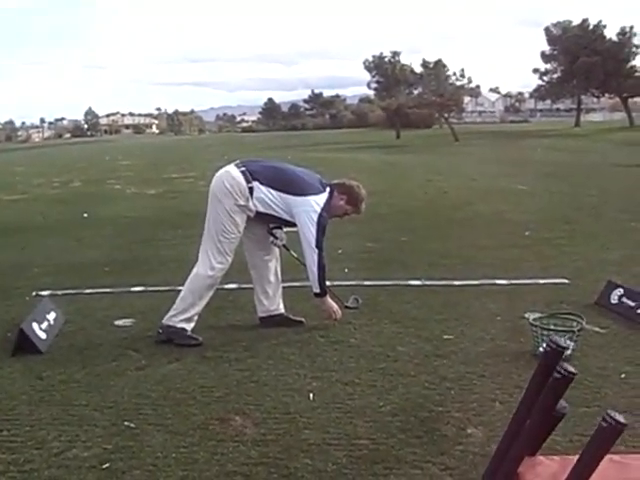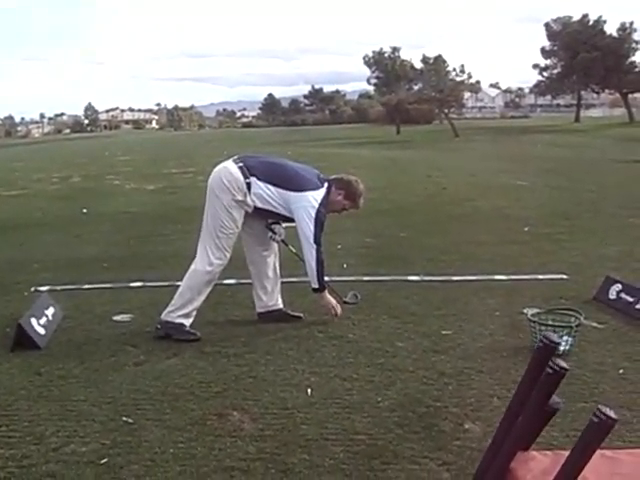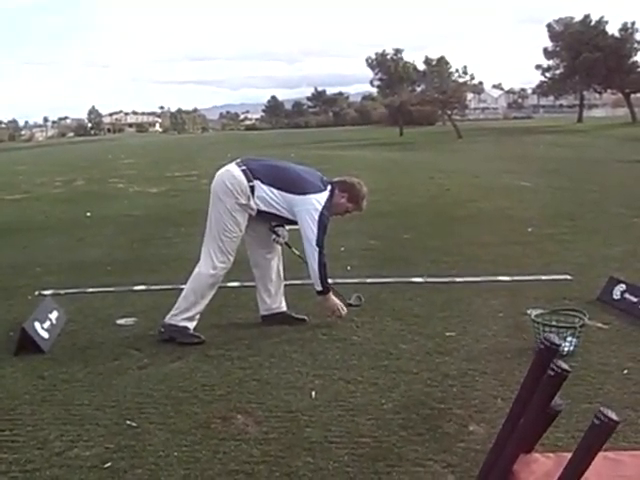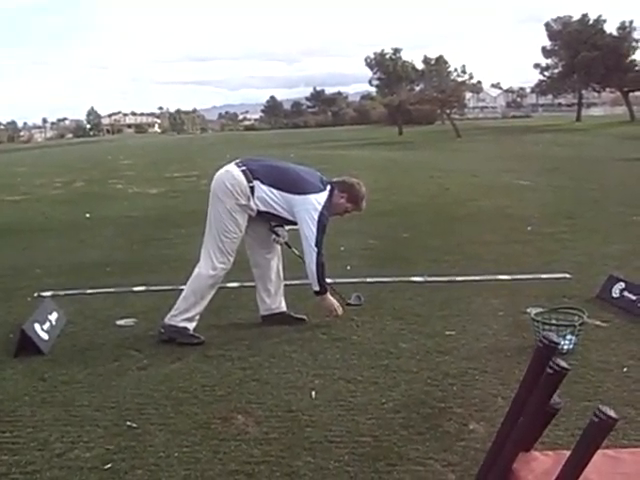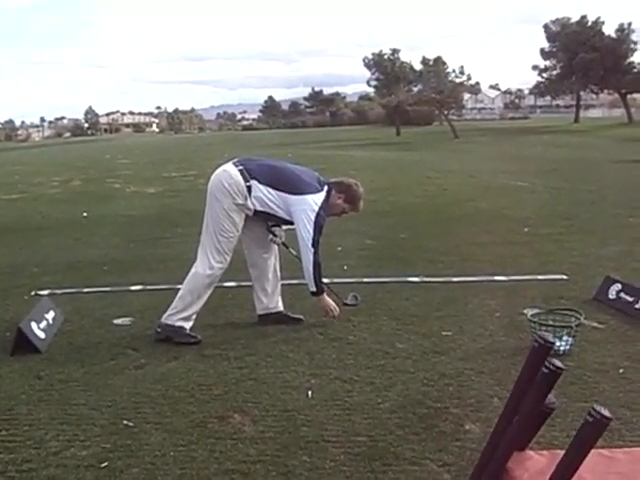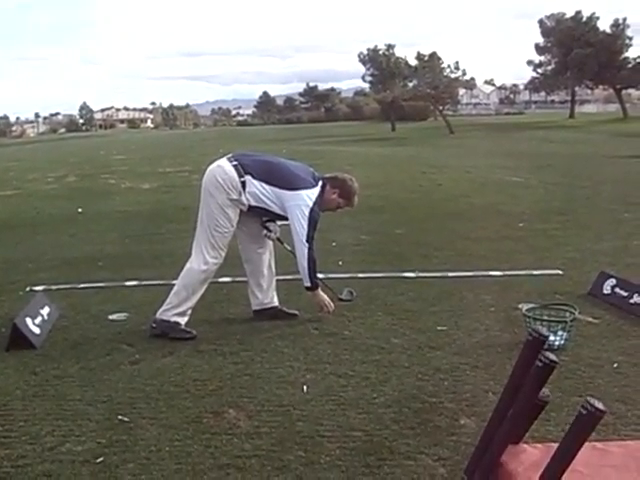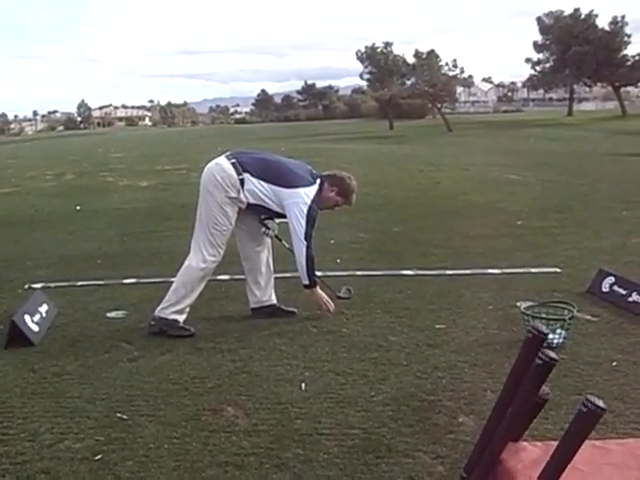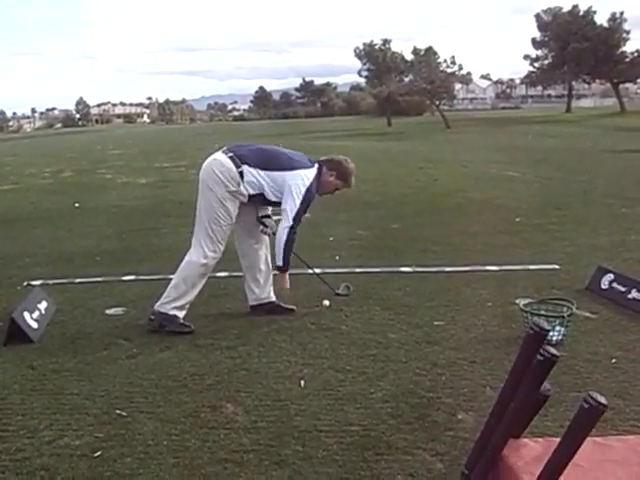
dt=0.3s
person 1, frame 1
left shoulder: (320, 187)
right shoulder: (315, 205)
right elbow: (314, 252)
left wrist: (276, 227)
right wrist: (323, 297)
left hip: (238, 182)
right hip: (234, 187)
left knee: (265, 250)
right knee: (216, 262)
left ankle: (271, 312)
right ankle: (174, 325)
person 1, frame 2
left shoulder: (318, 183)
right shoulder: (313, 201)
right elbow: (312, 248)
left wrist: (274, 222)
right wrist: (322, 292)
left hip: (236, 176)
right hip: (232, 183)
left knee: (263, 246)
right knee: (214, 258)
left ankle: (269, 307)
right ankle: (173, 321)
person 1, frame 3
left shoulder: (321, 184)
right shoulder: (316, 203)
right elbow: (315, 251)
left wrist: (277, 225)
right wrist: (326, 295)
left hip: (238, 180)
right hip: (235, 186)
left knee: (267, 248)
right knee: (217, 261)
left ankle: (273, 309)
right ankle: (176, 323)
person 1, frame 4
left shoulder: (320, 185)
right shoulder: (316, 204)
right elbow: (313, 251)
left wrist: (278, 225)
right wrist: (323, 294)
left hip: (238, 180)
right hip: (235, 187)
left knee: (267, 248)
right knee: (217, 262)
left ankle: (273, 309)
right ankle: (176, 325)
person 1, frame 5
left shoulder: (318, 185)
right shoulder: (313, 204)
right elbow: (310, 251)
left wrist: (274, 225)
right wrist: (320, 295)
left hip: (235, 179)
right hip: (232, 186)
left knee: (264, 248)
right knee: (214, 261)
left ankle: (270, 309)
right ankle: (172, 323)
person 1, frame 6
left shoulder: (312, 180)
right shoulder: (307, 200)
right elbow: (304, 246)
left wrist: (268, 219)
right wrist: (314, 290)
left hip: (229, 174)
right hip: (227, 181)
left knee: (259, 243)
right knee: (208, 257)
left ankle: (265, 304)
right ankle: (167, 319)
person 1, frame 7
left shoulder: (310, 177)
right shoulder: (305, 198)
right elbow: (302, 245)
left wrist: (266, 217)
right wrist: (313, 289)
left hip: (228, 173)
right hip: (225, 180)
left knee: (257, 241)
right knee: (207, 255)
left ankle: (263, 302)
right ankle: (166, 317)
person 1, frame 8
left shoulder: (307, 167)
right shoulder: (306, 182)
right elbow: (288, 227)
left wrist: (264, 215)
right wrist: (283, 272)
left hip: (226, 168)
right hip: (224, 174)
left knee: (254, 238)
right knee: (208, 250)
left ankle: (262, 300)
right ankle: (166, 312)
